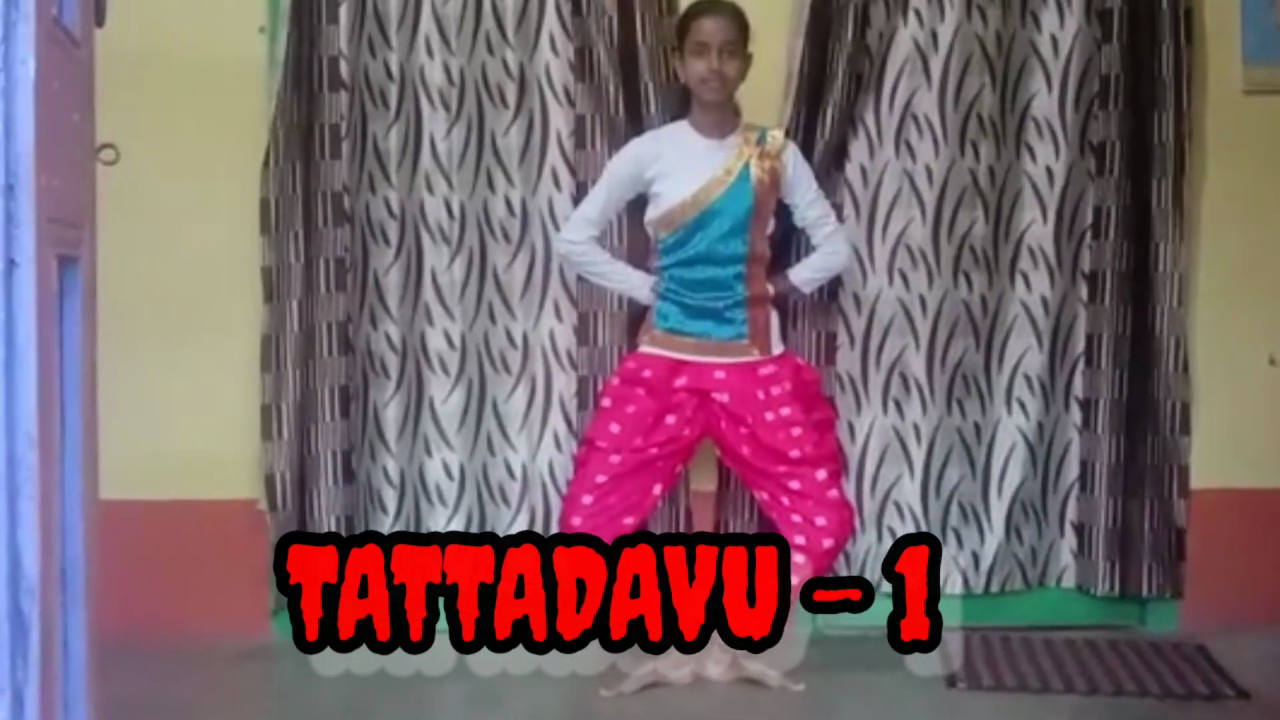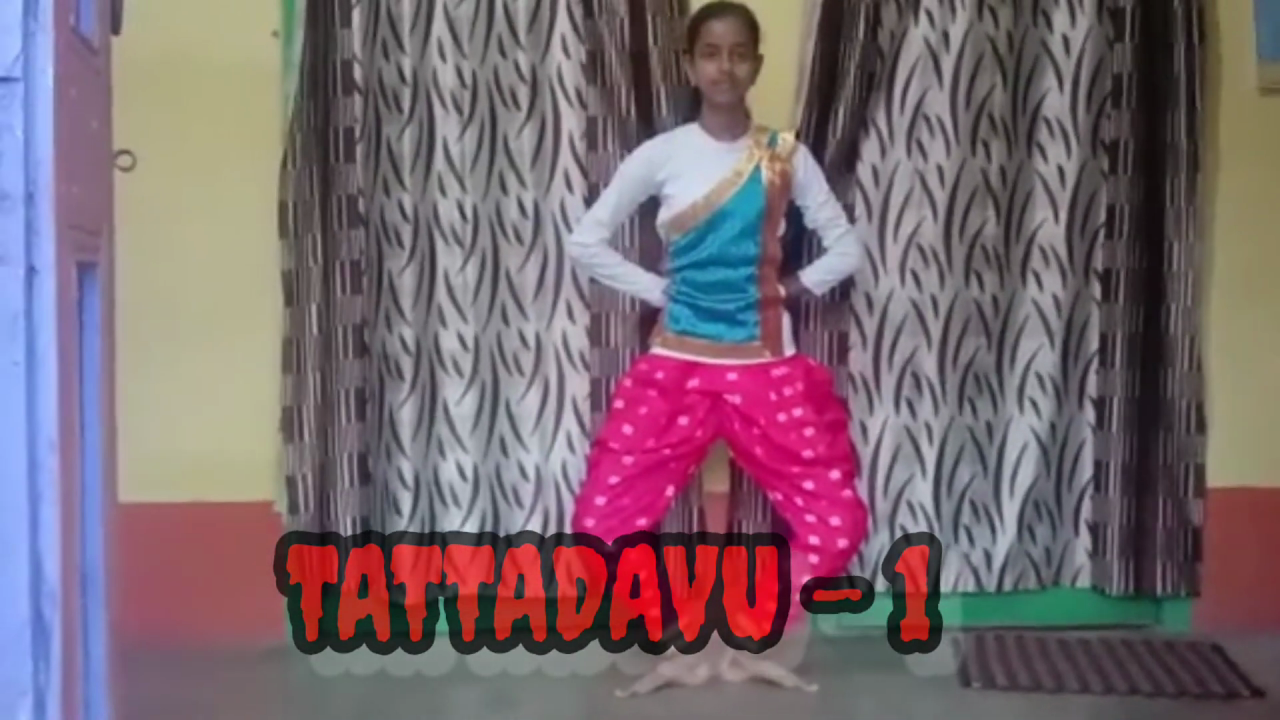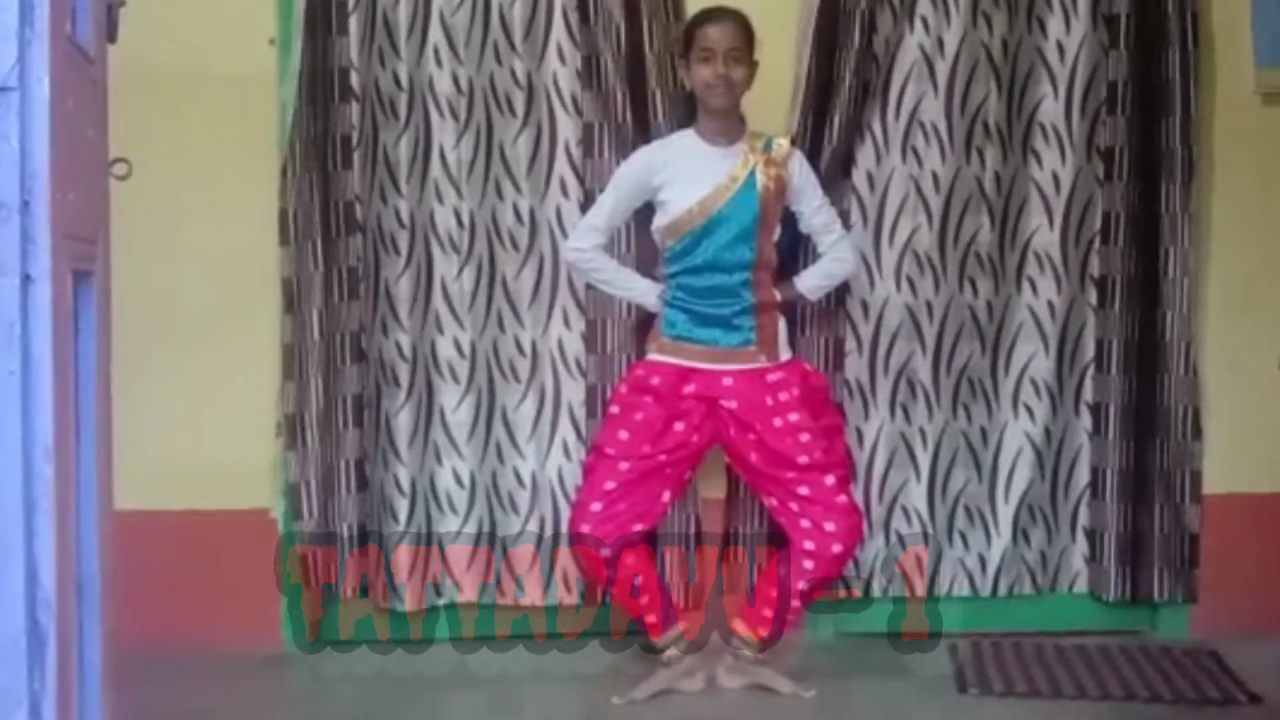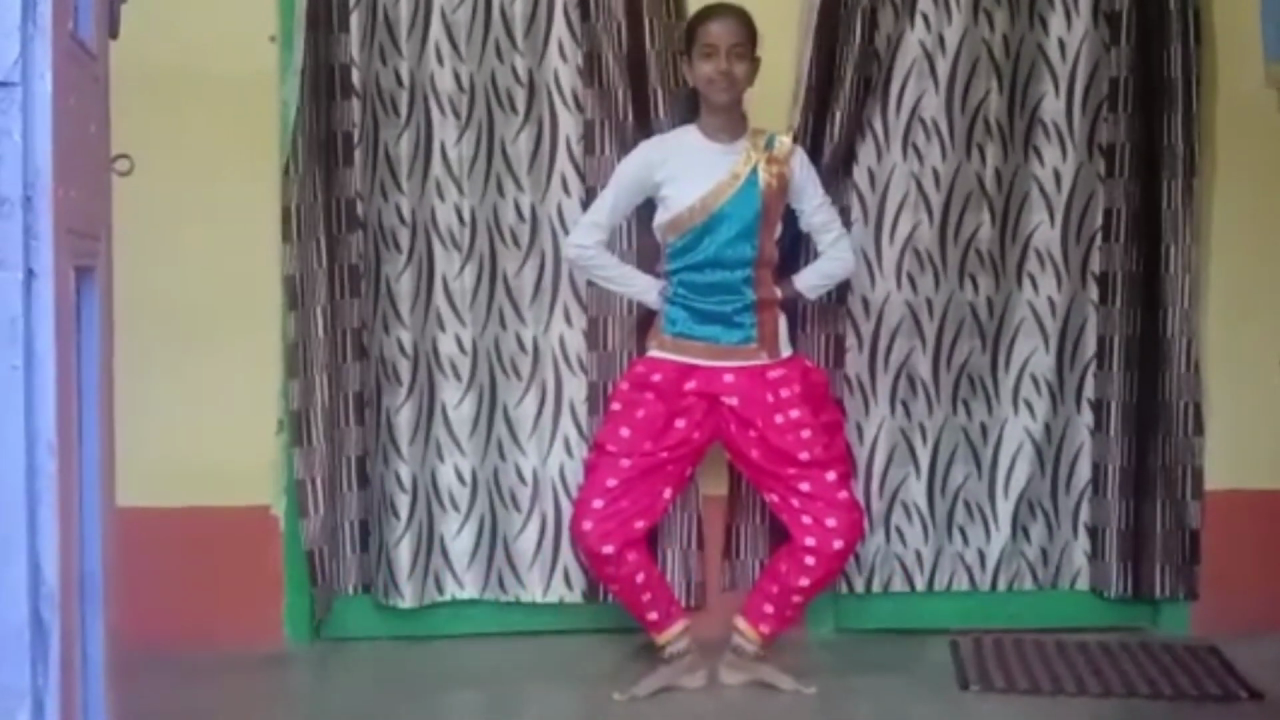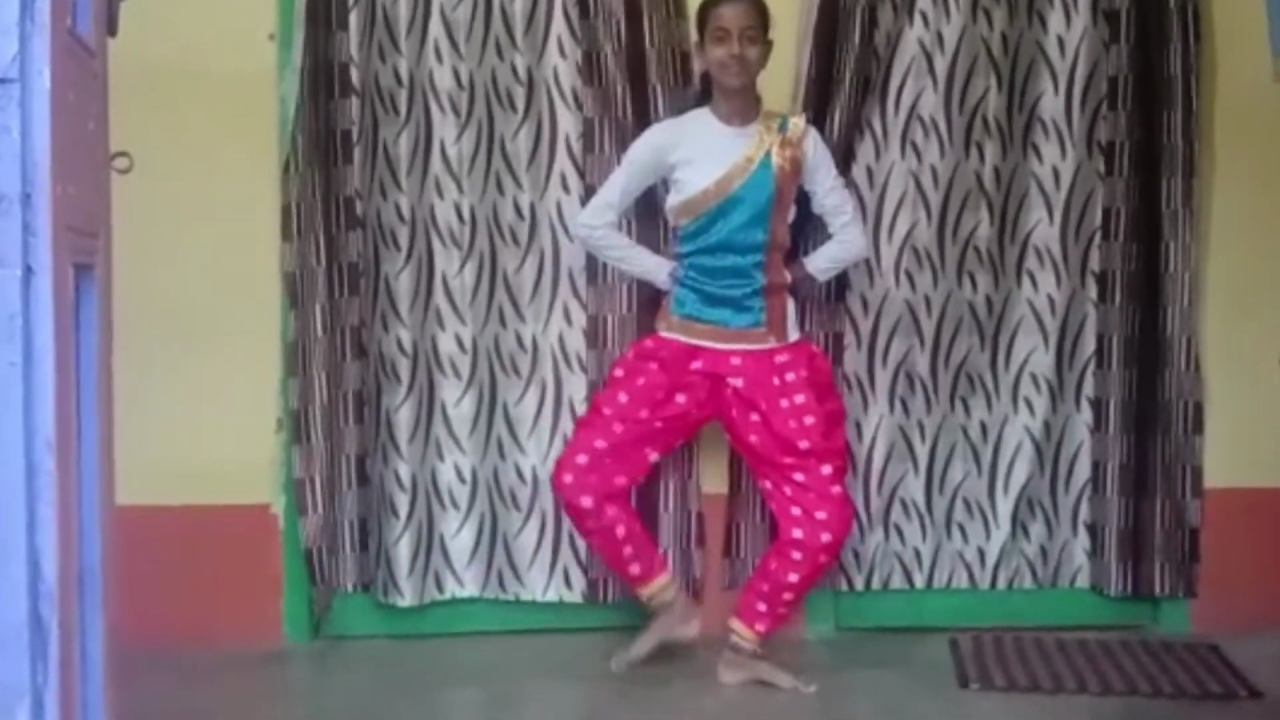
dt=0.4s
person 1, frame 1
left shoulder: (777, 153)
right shoulder: (648, 152)
left elbow: (836, 248)
right elbow: (572, 240)
left wrist: (778, 286)
right wrist: (650, 287)
left hip: (755, 367)
right hip: (664, 365)
left knee: (825, 521)
right knee: (588, 523)
person 1, frame 2
left shoulder: (787, 156)
right shoulder: (660, 155)
left elbow: (846, 248)
right elbow: (585, 243)
left wrist: (790, 287)
right wrist: (660, 290)
left hip: (767, 368)
right hip: (677, 367)
left knee: (838, 523)
right knee: (601, 522)
person 1, frame 3
left shoulder: (782, 161)
right shoulder: (655, 161)
left elbow: (841, 255)
right elbow: (580, 248)
left wrist: (786, 291)
right wrist: (657, 293)
left hip: (763, 373)
right hip: (672, 373)
left knee: (833, 528)
right knee: (597, 527)
left ankle: (747, 643)
right ankle: (675, 645)
person 1, frame 4
left shoulder: (784, 159)
right shoulder: (656, 157)
left elbow: (840, 254)
right elbow: (582, 246)
left wrist: (783, 290)
right wrist: (657, 292)
left hip: (763, 370)
right hip: (673, 369)
left knee: (835, 525)
right knee: (599, 525)
left ankle: (746, 646)
right ankle: (678, 648)
person 1, frame 5
left shoulder: (798, 140)
right shoulder: (668, 139)
left elbow: (852, 236)
right elbow: (592, 224)
left wrist: (796, 272)
right wrist: (666, 272)
left hip: (772, 355)
right hip: (681, 348)
left knee: (823, 517)
right knee: (580, 480)
left ankle: (744, 646)
right ankle: (671, 604)
